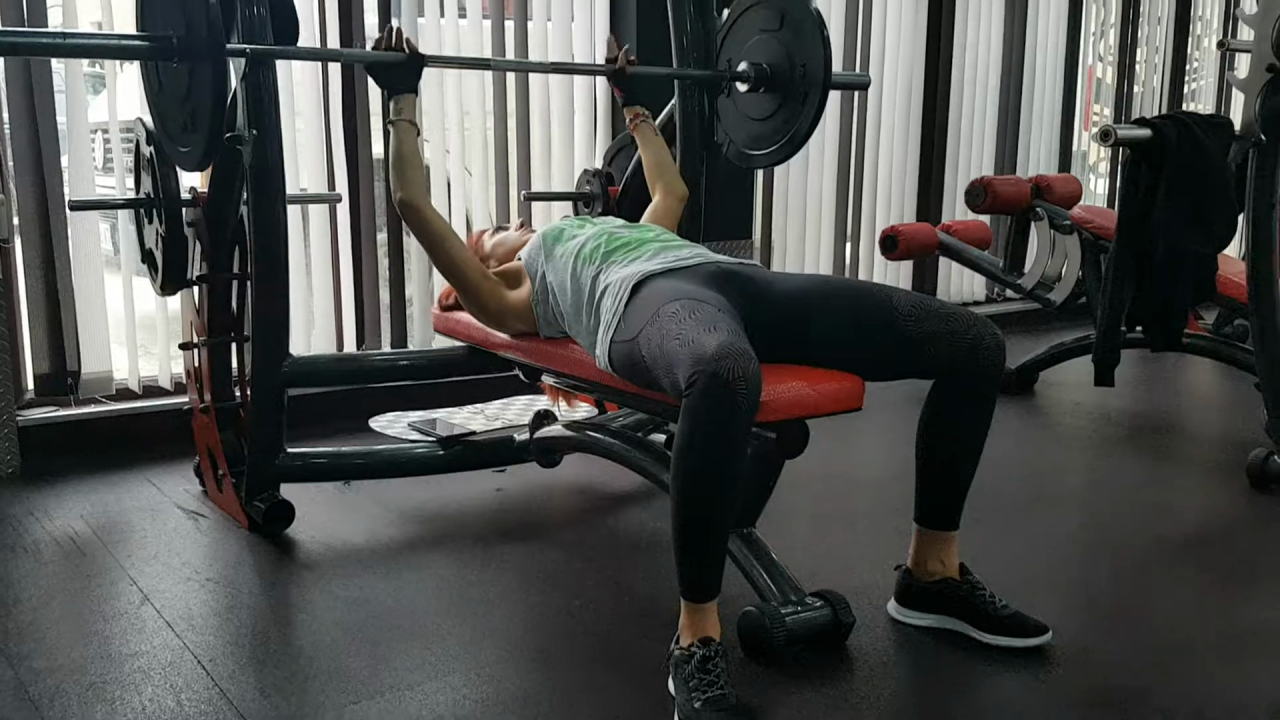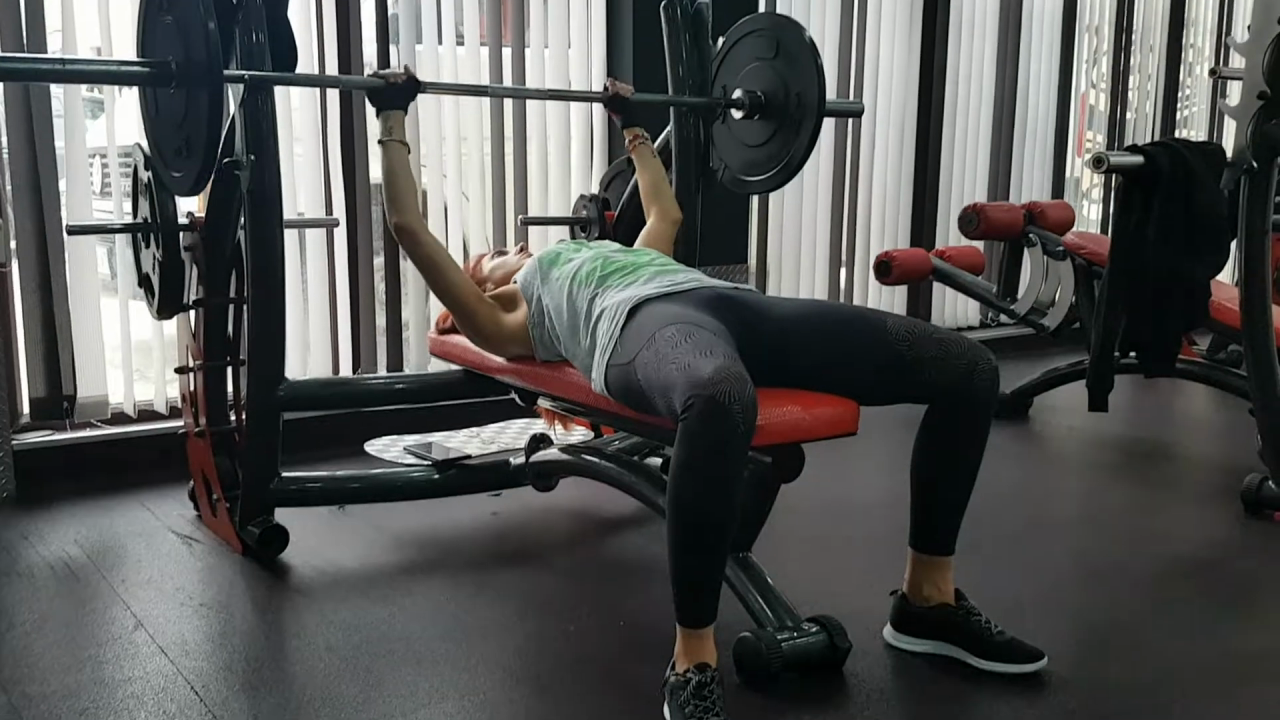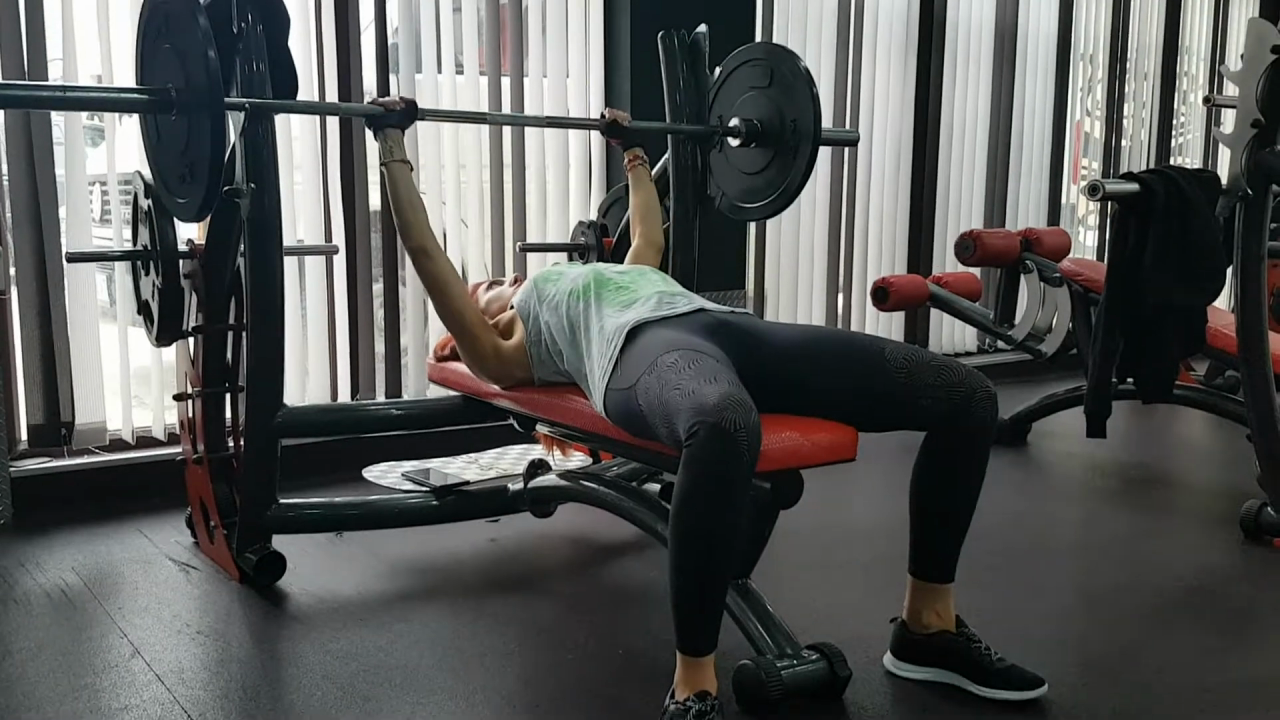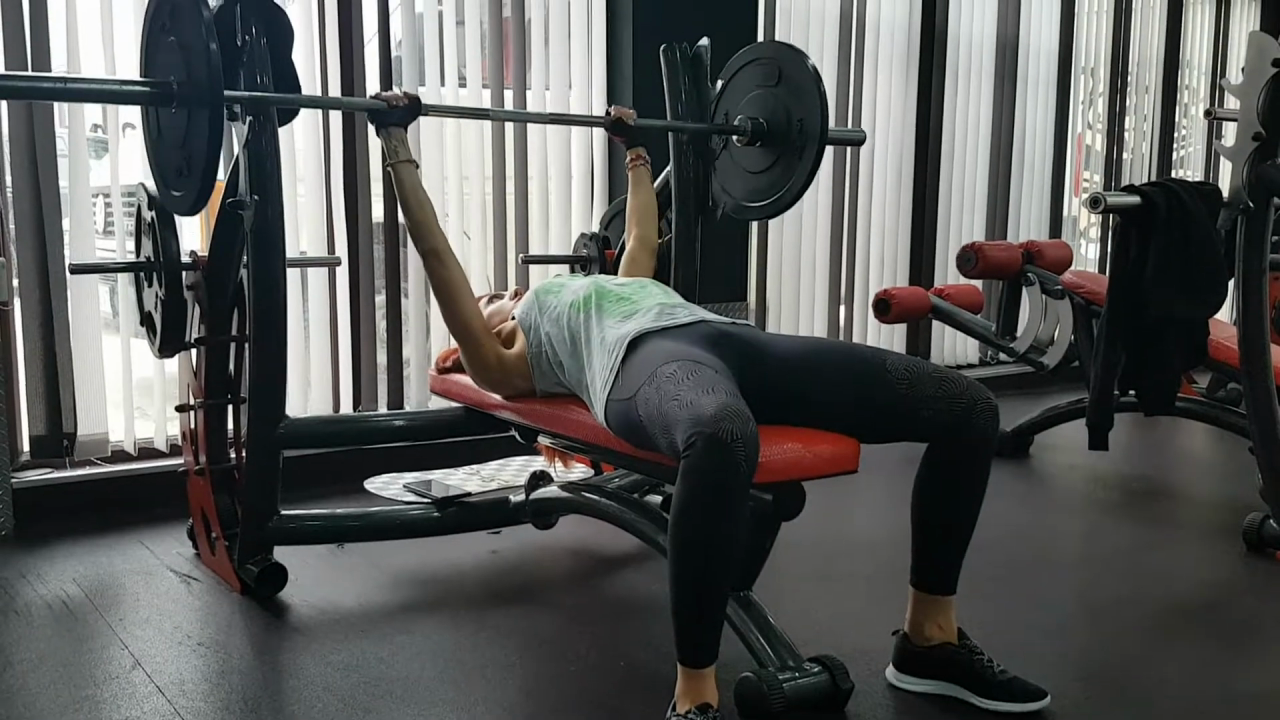
dt=0.4s
person 1, frame 1
left shoulder: (602, 232)
right shoulder: (513, 300)
left elbow: (672, 191)
right elbow: (415, 206)
left wrist: (633, 105)
right wrist: (402, 98)
right hip: (649, 297)
left knee: (972, 345)
right knee: (724, 372)
left ankle: (931, 574)
right ankle: (696, 640)
person 1, frame 2
left shoulder: (595, 260)
right shoulder: (508, 323)
left elbow: (666, 216)
right elbow: (410, 229)
left wrist: (632, 128)
right wrist: (393, 119)
left knee: (966, 370)
right knee: (719, 397)
left ankle: (927, 598)
person 1, frame 3
left shoulder: (586, 294)
right shoulder: (505, 353)
left elbow: (649, 244)
right elbow: (424, 250)
left wrist: (633, 153)
right wrist: (391, 144)
left knee: (966, 397)
right knee: (724, 426)
left ankle: (927, 627)
person 1, frame 4
left shoulder: (591, 296)
right shoulder: (506, 364)
left elbow: (642, 243)
right elbow: (437, 254)
left wrist: (636, 153)
right wrist: (396, 143)
left knee: (966, 409)
right knee: (720, 436)
left ankle: (929, 640)
